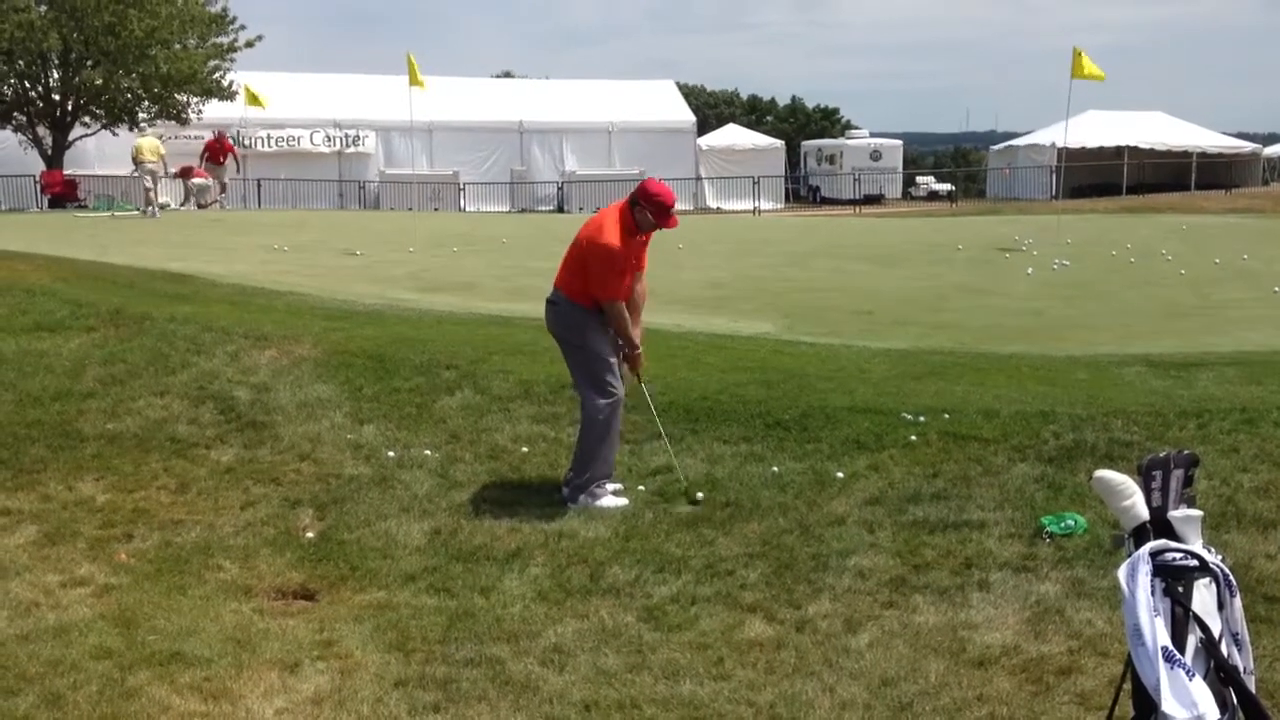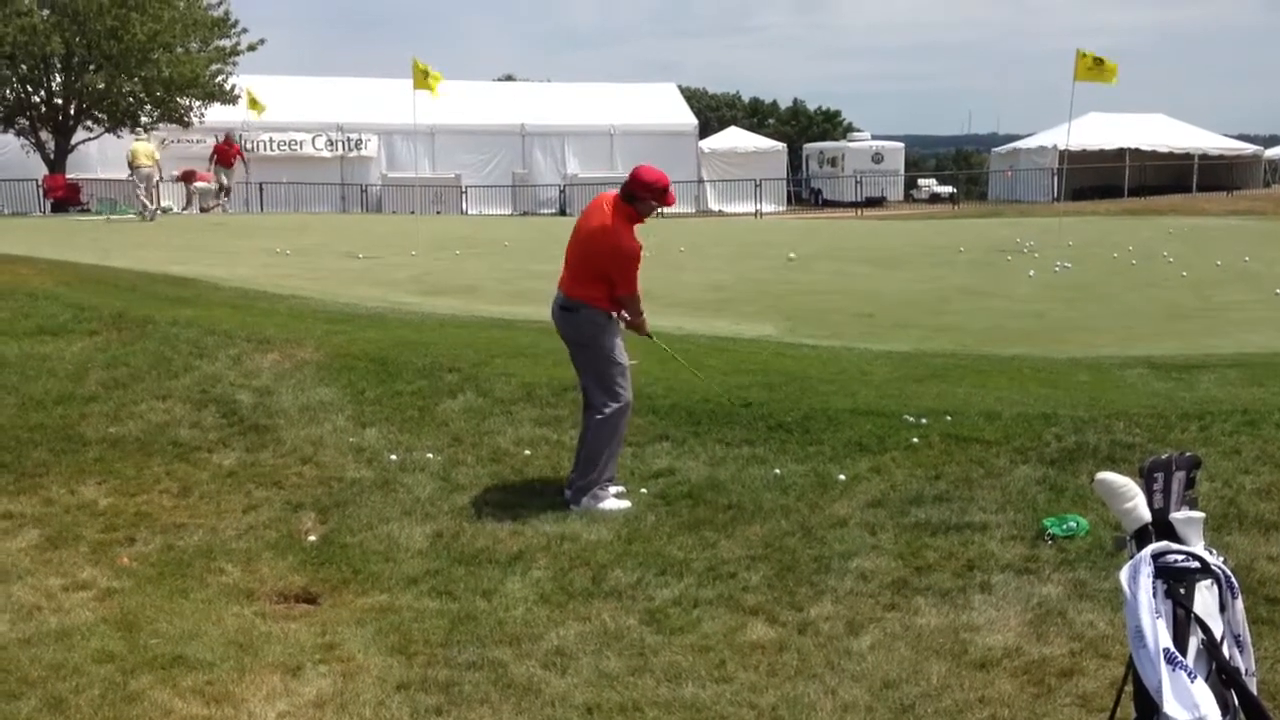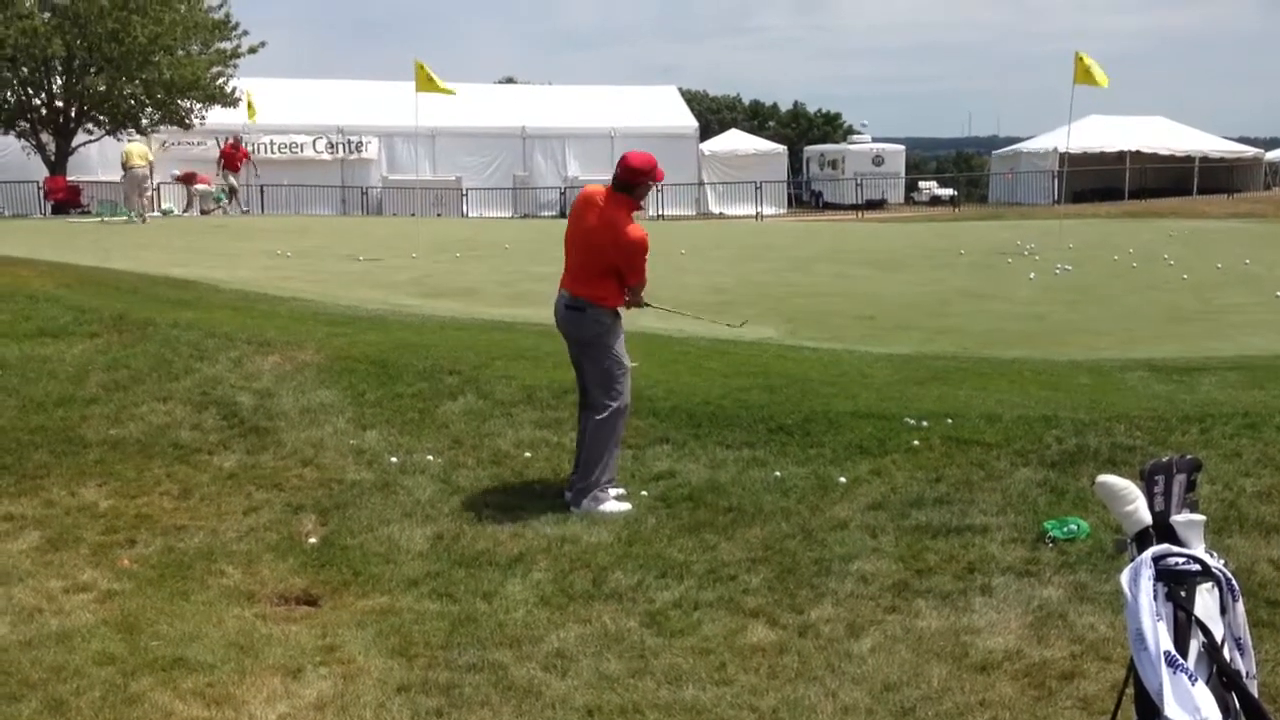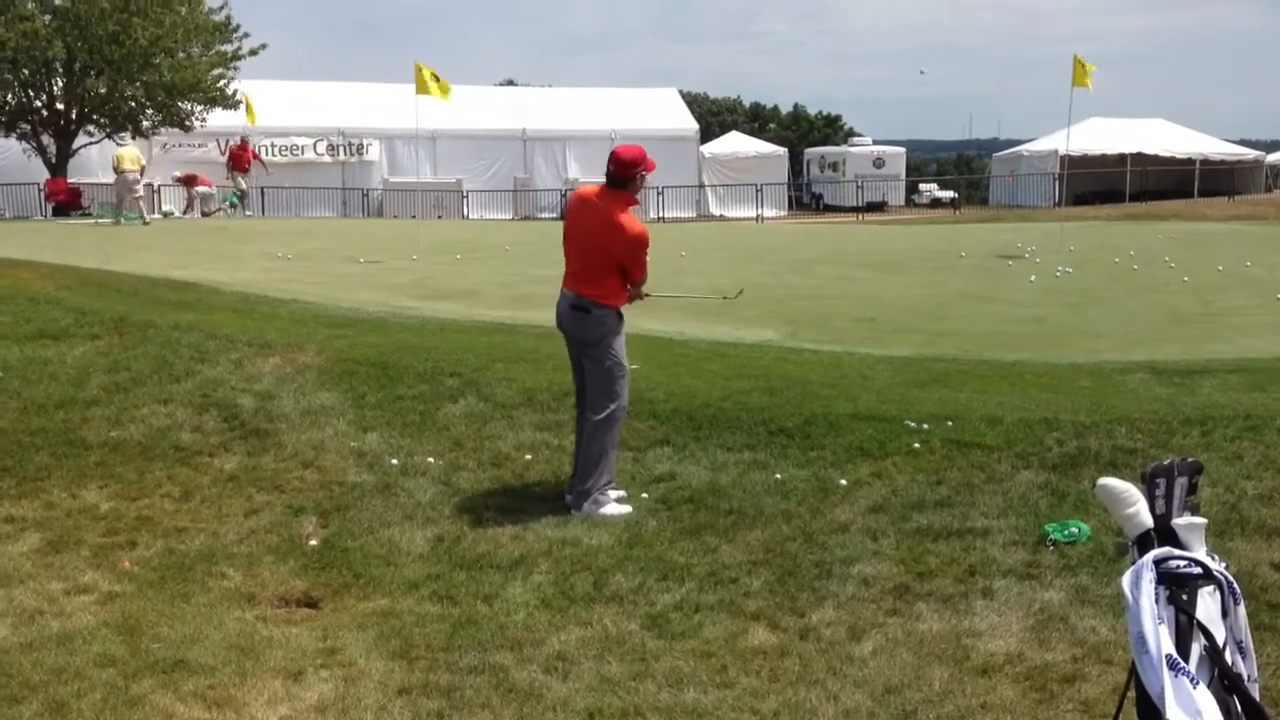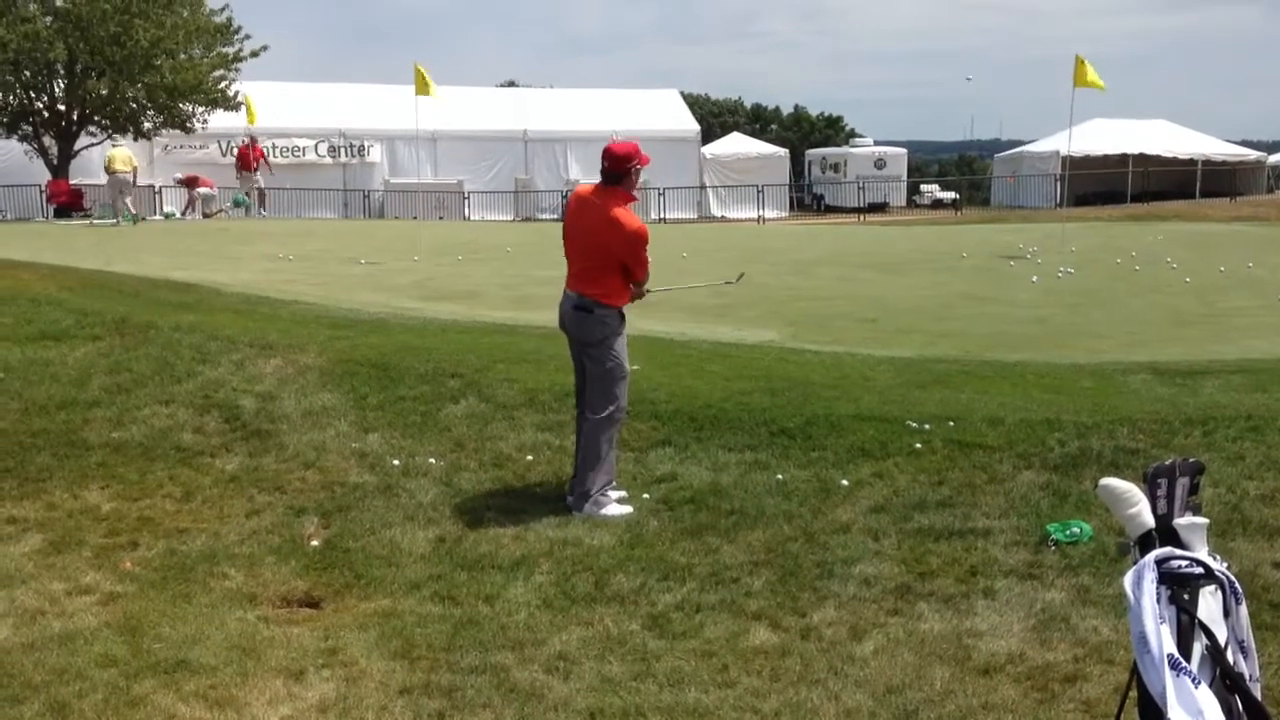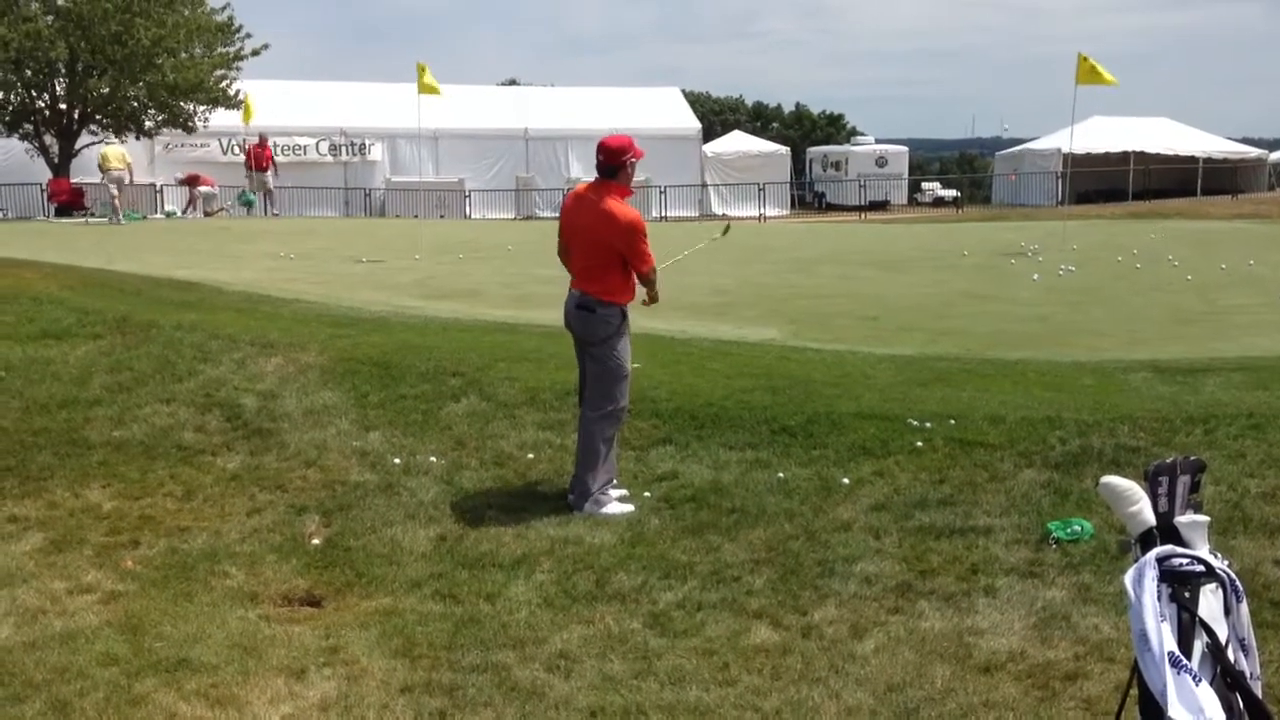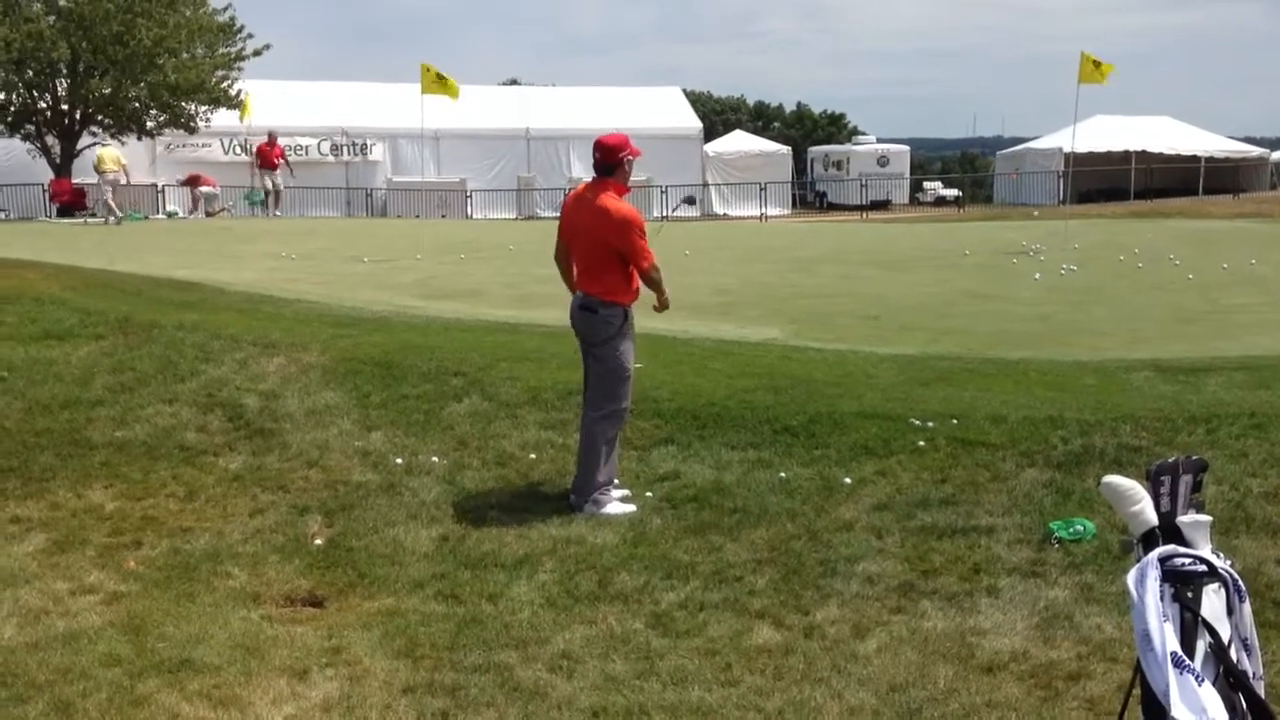
dt=0.2s
person 1, frame 1
left shoulder: (636, 227)
right shoulder: (608, 241)
left elbow: (637, 282)
right elbow: (612, 302)
left wrist: (634, 336)
right wrist: (631, 345)
left hip: (588, 310)
right hip: (574, 314)
left knee: (603, 393)
right knee: (606, 396)
left ankle: (585, 476)
right ankle: (585, 488)
person 1, frame 2
left shoulder: (604, 200)
right shoulder: (624, 243)
right elbow: (628, 297)
left wrist: (626, 311)
right wrist: (638, 321)
left hip: (570, 306)
right hip: (589, 317)
left knee: (600, 398)
right knee: (615, 402)
left ankle: (585, 478)
right ankle: (587, 491)
person 1, frame 3
left shoulder: (586, 196)
right shoulder: (632, 236)
right elbow: (636, 286)
right wrist: (635, 299)
left hip: (568, 304)
right hip: (595, 316)
left knee: (594, 400)
right knee: (613, 403)
left ankle: (585, 479)
right ankle: (588, 493)
person 1, frame 4
left shoulder: (580, 198)
right shoulder: (633, 231)
right elbow: (638, 281)
right wrist: (633, 291)
left hip: (569, 304)
right hip: (598, 317)
left knee: (591, 402)
right knee: (609, 406)
left ankle: (587, 482)
right ankle: (588, 496)
person 1, frame 5
left shoulder: (577, 198)
right shoulder: (631, 226)
right elbow: (640, 278)
right wrist: (634, 289)
left hip: (572, 305)
right hip: (601, 316)
left knee: (590, 402)
right knee: (608, 407)
left ankle: (590, 482)
right ankle: (589, 497)
person 1, frame 6
left shoulder: (574, 198)
right shoulder: (626, 218)
right elbow: (646, 271)
right wrist: (653, 293)
left hip: (577, 305)
right hip: (605, 315)
left knee: (593, 400)
right knee: (608, 406)
left ankle: (593, 481)
right ankle: (589, 495)
person 1, frame 7
left shoulder: (575, 199)
right shoulder: (623, 214)
left elbow: (561, 254)
right elbow: (648, 269)
right wrist: (662, 296)
left hip: (583, 306)
right hip: (609, 315)
left knee: (598, 401)
right knee: (609, 406)
left ankle: (596, 481)
right ankle: (590, 496)
